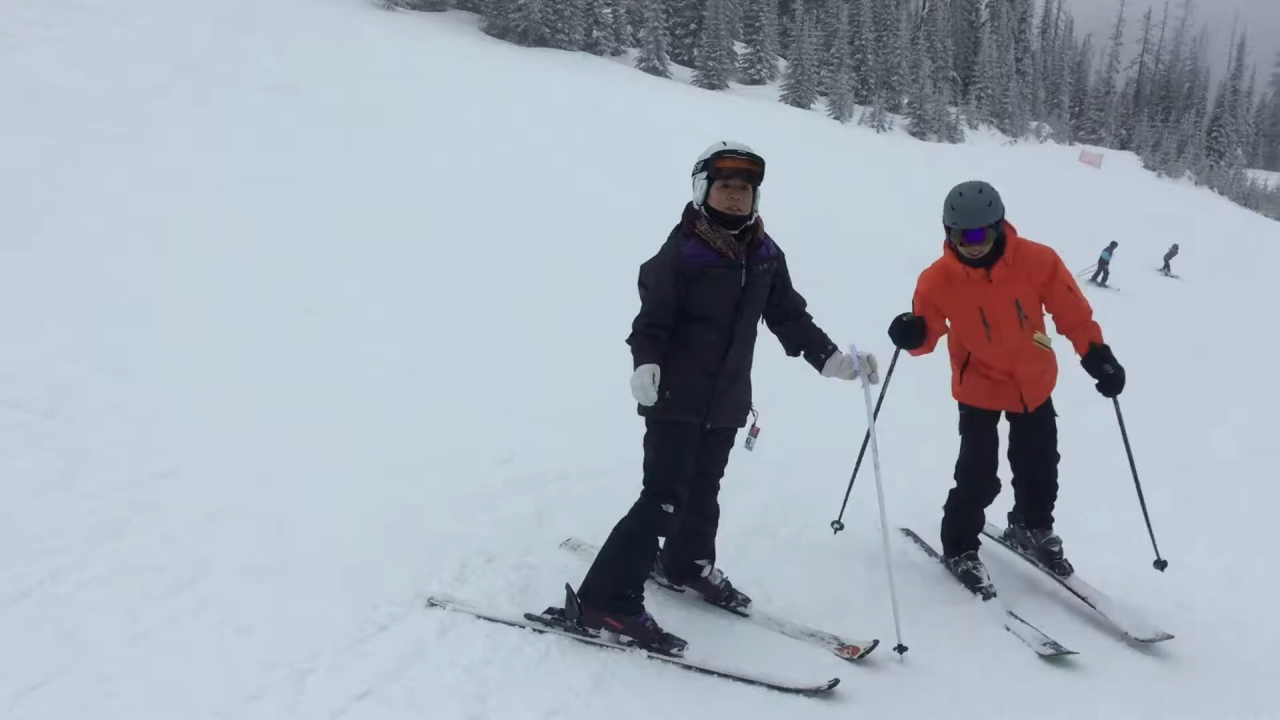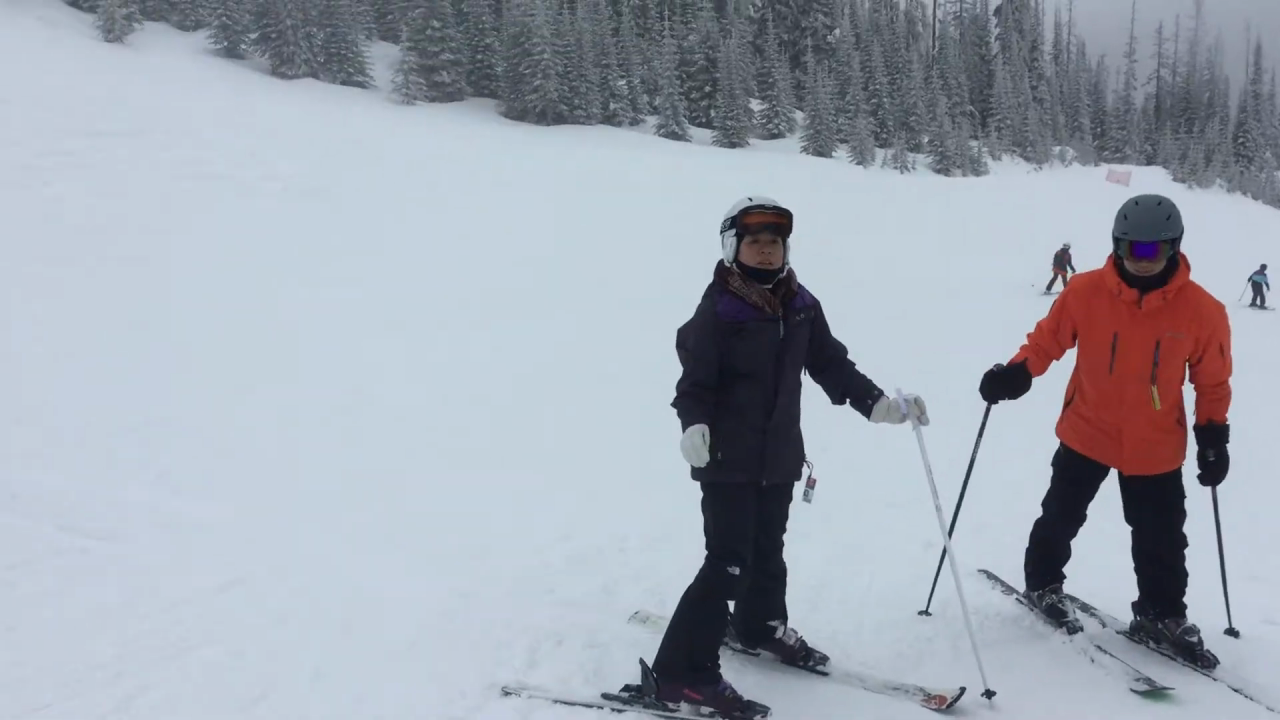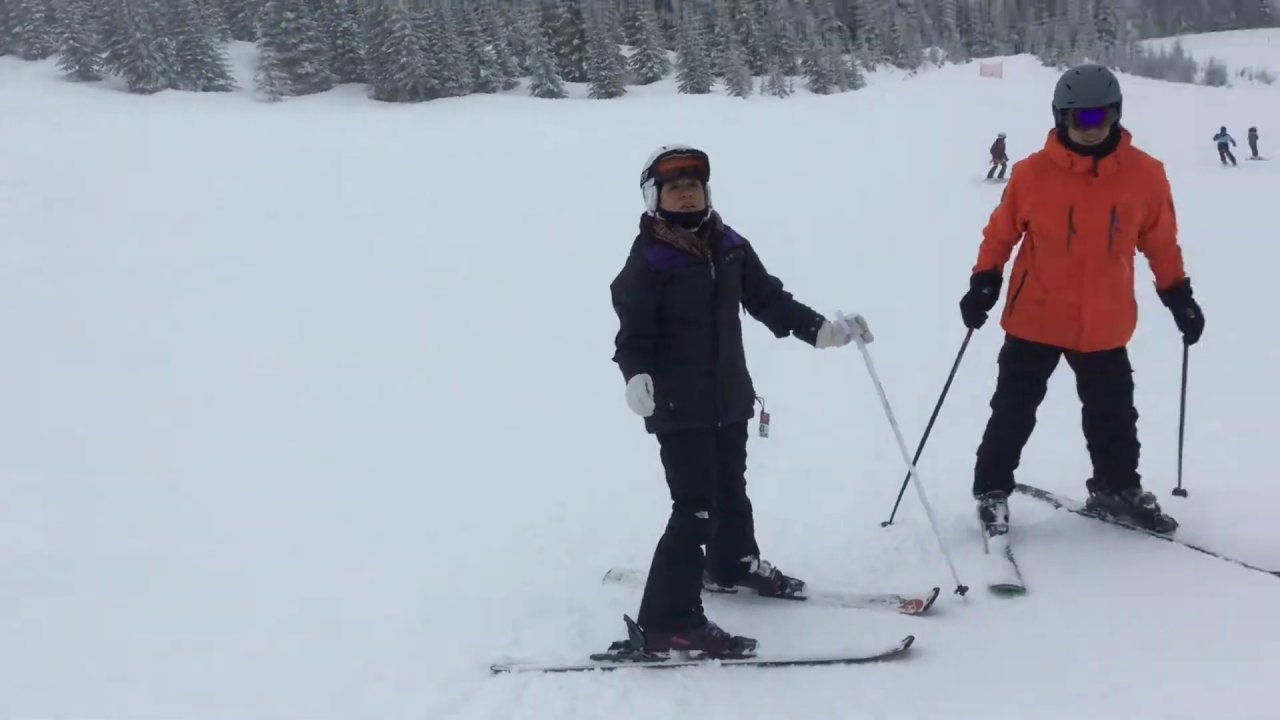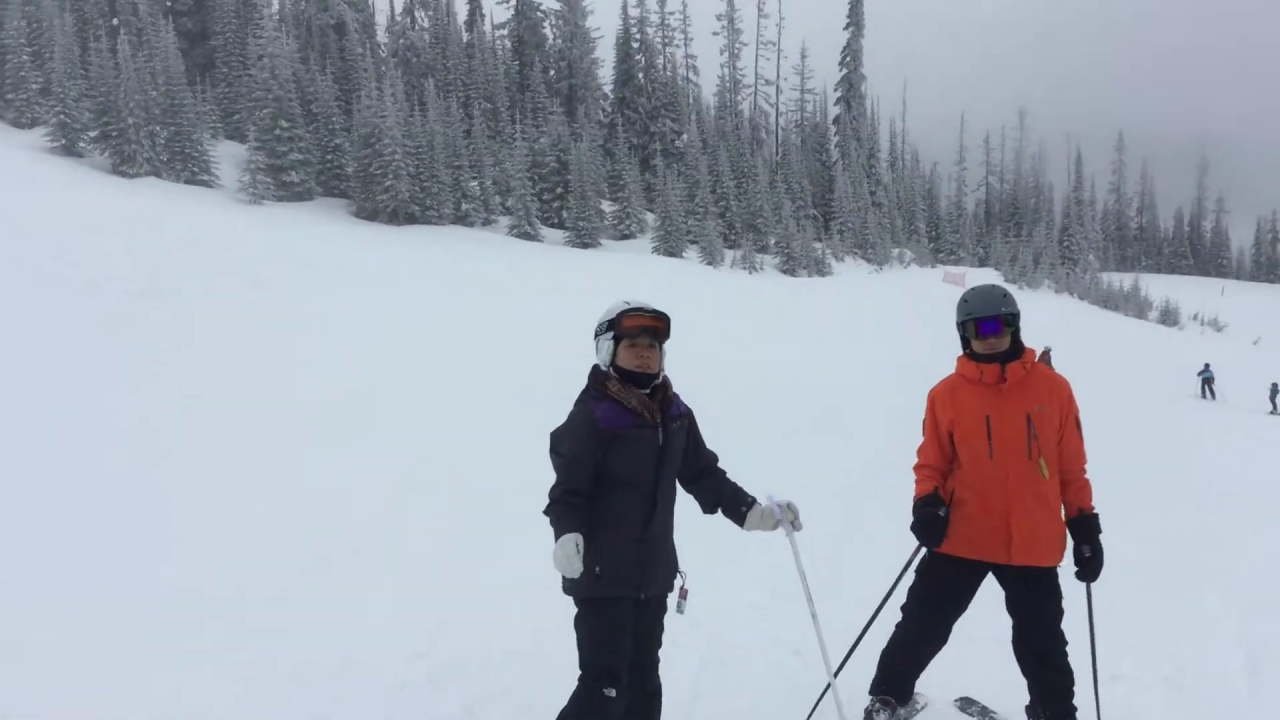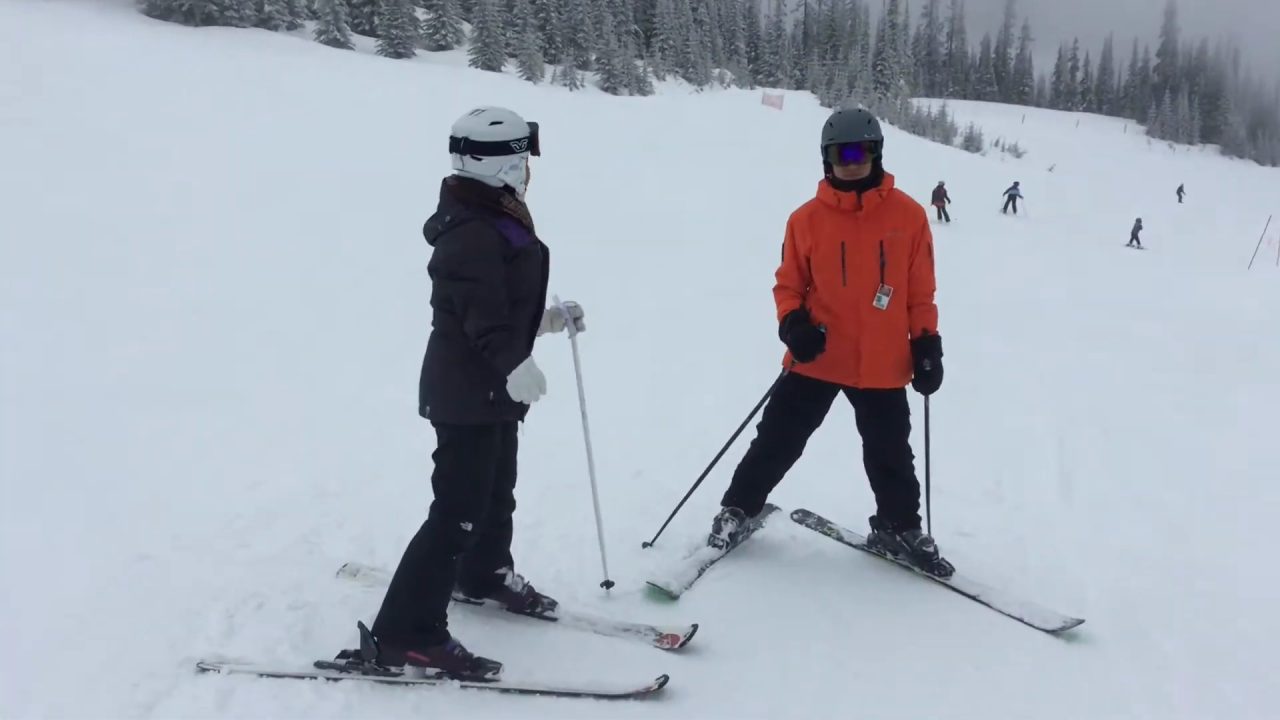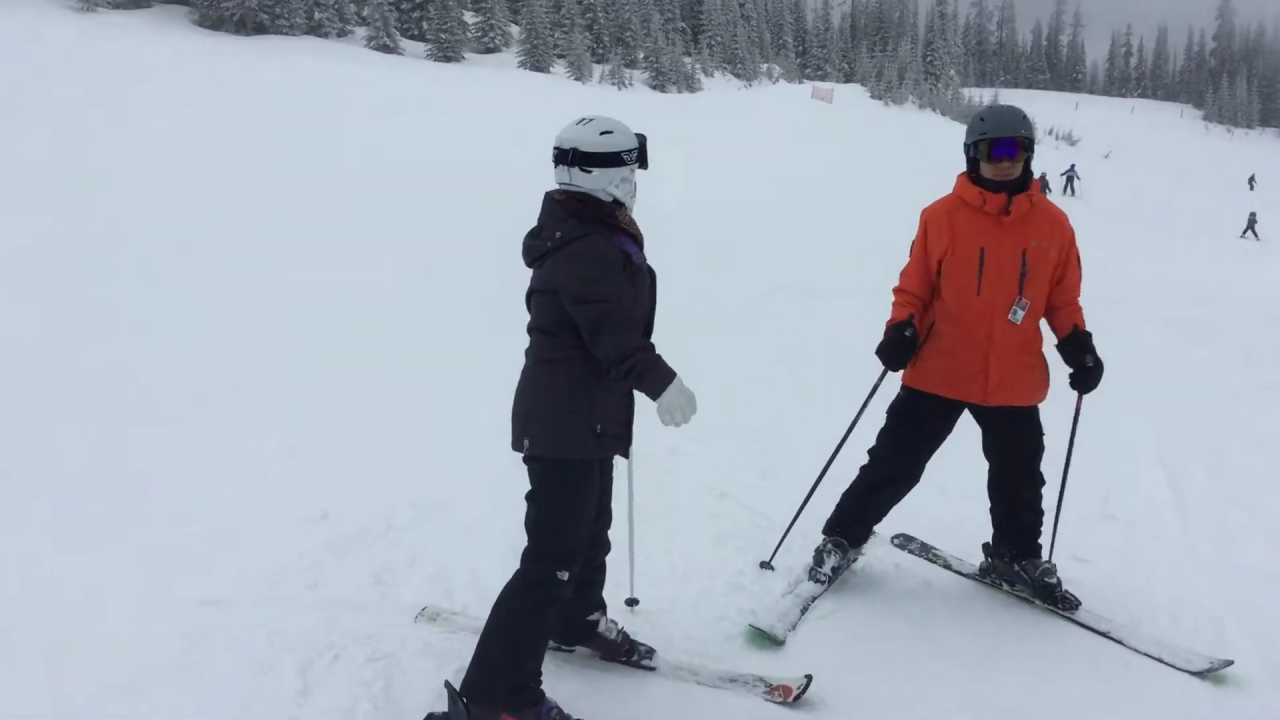
dt=0.7s
person 1, frame 1
left shoulder: (765, 256)
right shoulder: (681, 251)
left elbow: (790, 317)
right elbow: (651, 319)
left wrist: (832, 359)
right wrist: (646, 364)
left hip: (726, 400)
right hip: (675, 397)
left knee: (704, 491)
right knee: (663, 499)
left ankle: (689, 564)
right ankle: (607, 601)
person 1, frame 2
left shoulder: (801, 307)
right shoulder: (718, 309)
left elbow: (832, 365)
right elbow: (694, 379)
left wrist: (879, 404)
right wrist: (694, 425)
left hip: (779, 456)
right hip: (727, 458)
left knee: (767, 550)
right knee: (728, 563)
left ankle: (762, 624)
right ankle: (684, 671)
person 1, frame 3
left shoulder: (730, 247)
right shoulder: (648, 259)
left elbow: (769, 299)
right elbow: (633, 331)
left wrist: (821, 329)
right wrist: (637, 375)
left hip: (730, 396)
right hip: (678, 404)
left knee: (730, 489)
right knee: (695, 508)
left ankle: (736, 562)
right ankle: (668, 620)
person 1, frame 4
left shoulder: (674, 413)
right shoulder: (592, 414)
left elbow: (703, 474)
right elbow: (569, 490)
left wrist: (752, 511)
right wrist: (568, 535)
left hip: (653, 572)
right hip: (601, 573)
left knee: (642, 677)
right knee: (604, 685)
person 1, frame 5
left shoulder: (493, 221)
right shoulder: (477, 234)
right elbow: (482, 316)
left wrist: (546, 316)
right wrist: (516, 366)
left hip: (490, 388)
right hip: (467, 390)
left knee: (495, 490)
right knee: (458, 509)
left ankle: (485, 573)
right ankle: (405, 633)
person 1, frame 6
left shoulder: (575, 234)
right shoulder: (591, 250)
right elbow: (614, 334)
right wrist: (660, 384)
left hip: (579, 414)
right hip: (568, 420)
left knee: (587, 530)
right knee: (554, 554)
left ankle: (577, 620)
person 2, frame 1
left shoulder: (1038, 261)
right shoulder: (936, 280)
left elbow: (1072, 312)
right elbow: (924, 334)
left wrist: (1098, 356)
right wrist: (910, 333)
left hip: (1033, 382)
right hip: (978, 385)
left knee: (1039, 463)
right knee: (977, 473)
left ankle: (1033, 528)
right ankle: (960, 548)
person 2, frame 2
left shoulder: (1201, 310)
right shoulder: (1086, 291)
left elbow: (1212, 378)
right elbow: (1049, 338)
left wrist: (1212, 432)
right wrist: (1015, 374)
left hip: (1156, 446)
right hip: (1087, 432)
left knee: (1162, 538)
right knee: (1061, 516)
left ankle: (1161, 613)
right ankle: (1044, 583)
person 2, frame 3
left shoulder: (1144, 174)
right shoulder: (1032, 172)
left elbow: (1160, 241)
right elbow: (1001, 231)
left wrist: (1178, 294)
right wrist: (984, 280)
left hip: (1104, 324)
right hip: (1034, 320)
left knee: (1112, 413)
right knee: (1012, 411)
left ankle: (1117, 486)
right ankle: (991, 491)
person 2, frame 4
left shoulder: (1052, 388)
right shoulder: (947, 394)
left elbow: (1072, 466)
right elbow: (933, 463)
left wrist: (1084, 525)
right wrist: (927, 504)
left hip: (1032, 543)
right hip: (961, 538)
left knee: (1042, 640)
right knee: (924, 624)
person 2, frame 5
left shoulder: (908, 214)
right shoulder: (807, 218)
left elbow: (920, 290)
right elbow: (789, 283)
left wrist: (928, 344)
right wrist: (793, 321)
left hip: (883, 363)
right hip: (815, 358)
left knee: (890, 453)
right knee: (777, 440)
left ankle: (898, 526)
right ankle: (738, 509)
person 2, frame 6
left shoulder: (1052, 224)
right shoulder: (942, 216)
left elbow: (1062, 297)
right elbow: (915, 286)
left wrist: (1077, 343)
right wrist: (901, 329)
left hip: (1015, 378)
right hip: (938, 371)
left knee: (1019, 478)
right knee: (893, 464)
left ankle: (1017, 555)
right ankle: (842, 537)
